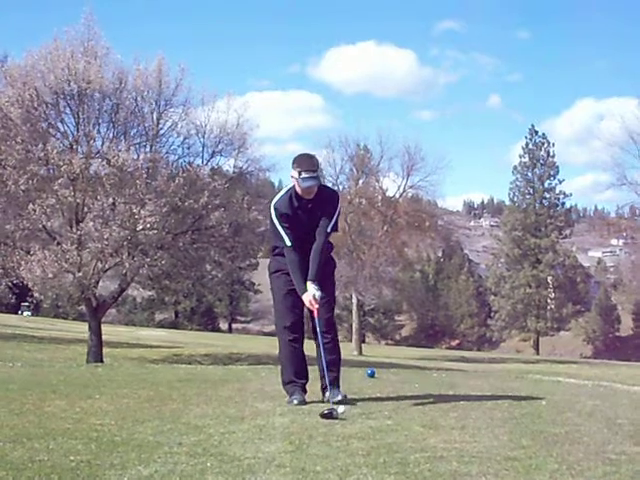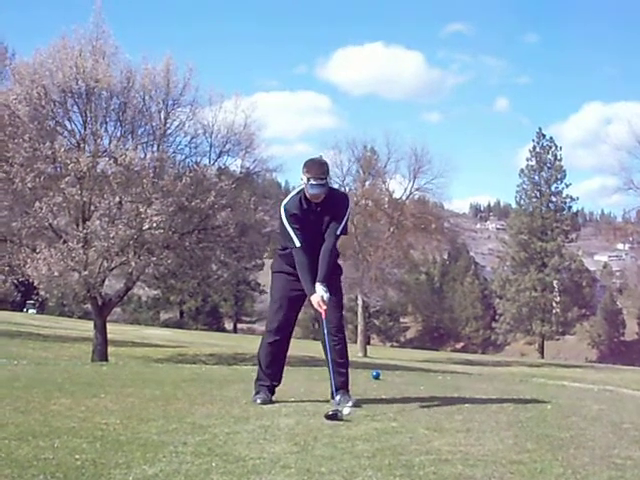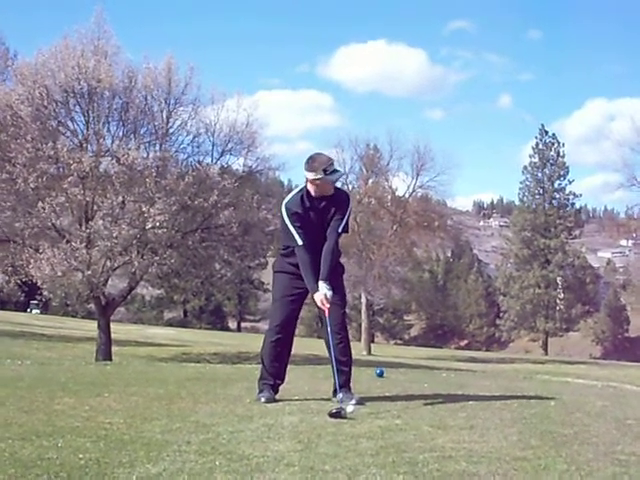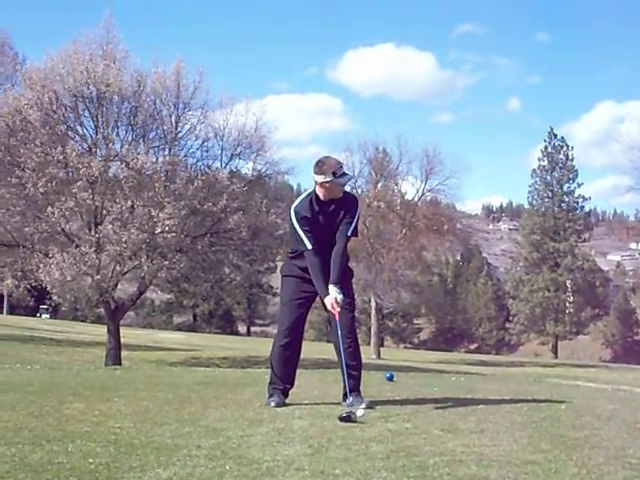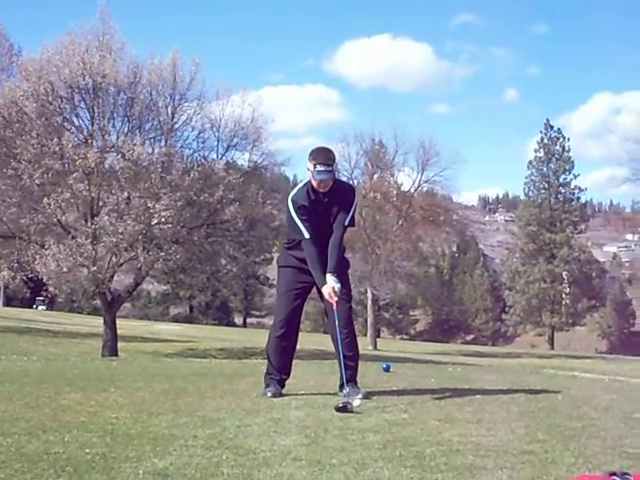
dt=1s
person 1, frame 1
left shoulder: (330, 197)
right shoulder: (280, 204)
left elbow: (321, 240)
right elbow: (290, 249)
left wrist: (312, 282)
right wrist: (302, 289)
left hip: (320, 264)
right hip: (285, 266)
left knee: (326, 323)
right knee: (289, 326)
left ankle: (331, 385)
right ankle: (295, 388)
person 1, frame 2
left shoulder: (340, 201)
right shoulder: (290, 206)
left elbow: (330, 243)
right elbow: (300, 250)
left wrist: (321, 284)
right wrist: (310, 291)
left hip: (326, 269)
right hip: (290, 268)
left knee: (335, 326)
right knee: (277, 326)
left ankle: (341, 390)
right ankle: (264, 386)
person 1, frame 3
left shoulder: (341, 199)
right shoulder: (292, 204)
left elbow: (332, 241)
right elbow: (301, 248)
left wrist: (324, 282)
right wrist: (313, 289)
left hip: (328, 268)
right hip: (292, 267)
left knee: (337, 325)
right knee: (280, 324)
left ankle: (343, 388)
right ankle: (268, 385)
person 1, frame 4
left shoulder: (349, 202)
right shoulder: (300, 208)
left elbow: (340, 245)
right elbow: (311, 253)
left wrist: (334, 286)
right wrist: (324, 293)
left hip: (336, 272)
right hip: (300, 271)
left knee: (347, 329)
right knee: (288, 328)
left ankle: (353, 392)
right ankle: (277, 390)
person 1, frame 5
left shoulder: (347, 193)
right shoulder: (297, 198)
left elbow: (337, 236)
right elbow: (309, 243)
left wrist: (331, 275)
right wrist: (321, 282)
left hip: (333, 263)
right hip: (297, 261)
left knee: (344, 319)
right knee: (285, 318)
left ankle: (349, 382)
right ankle: (274, 380)
